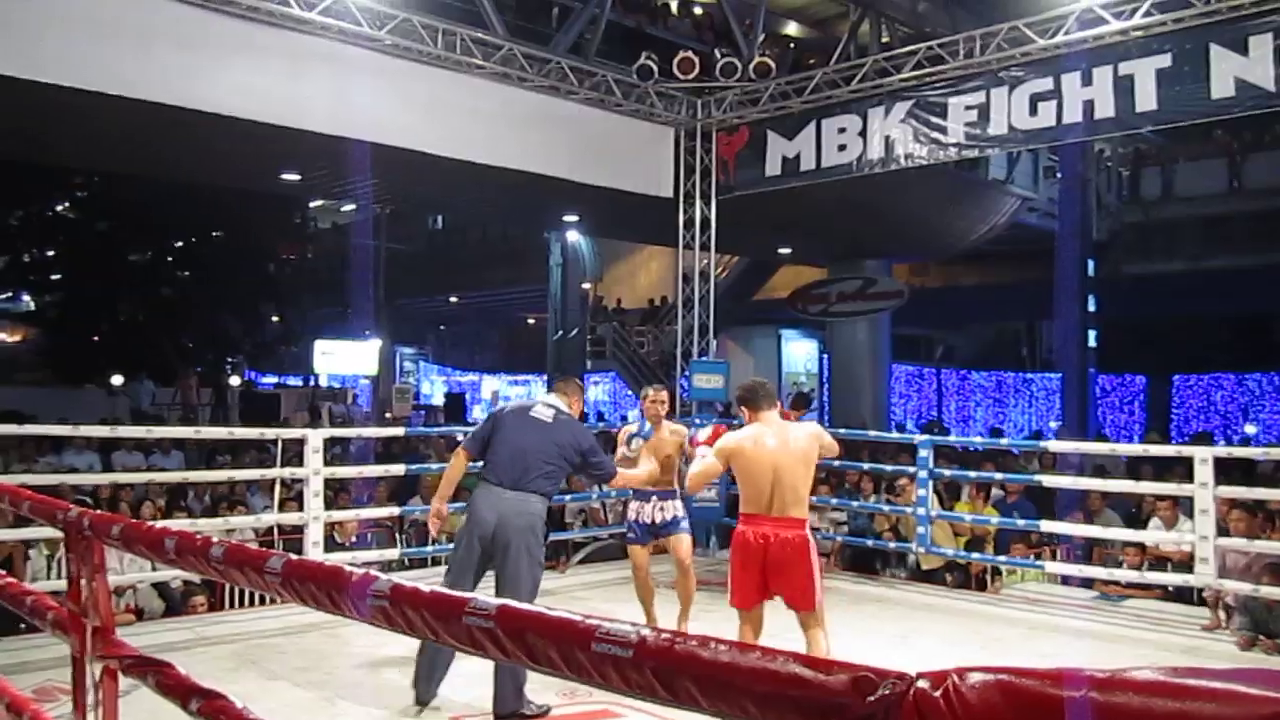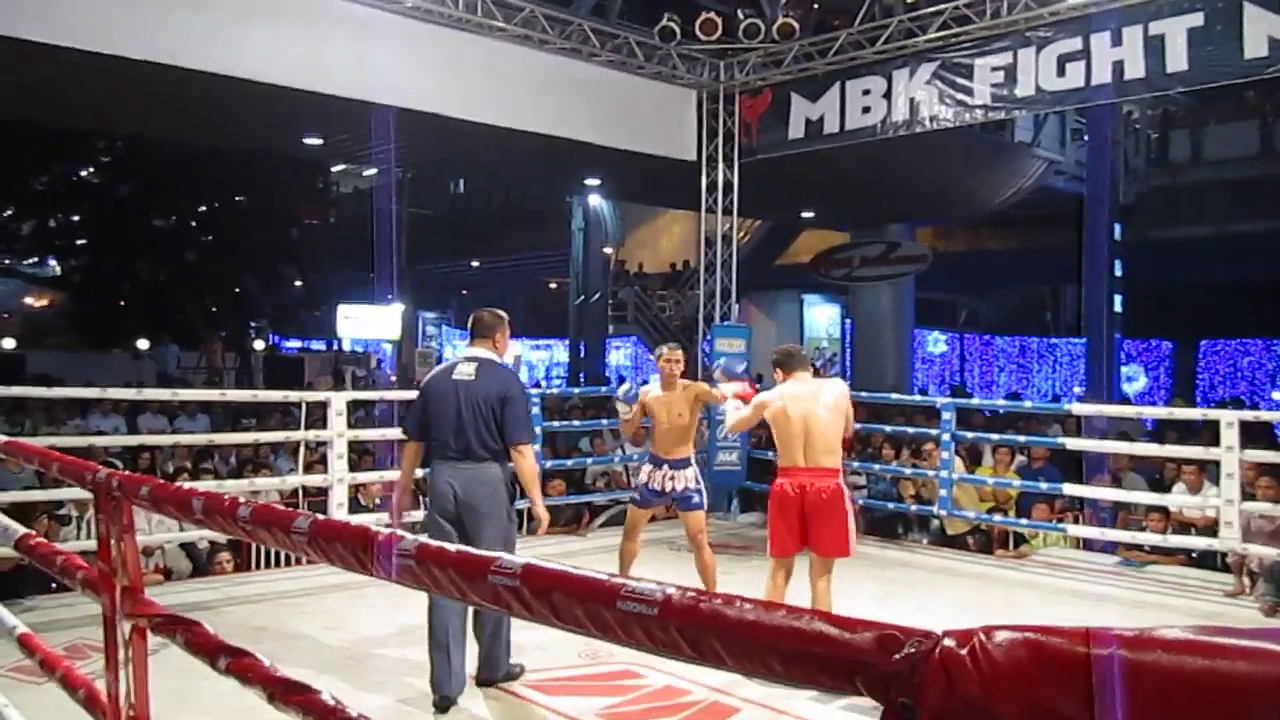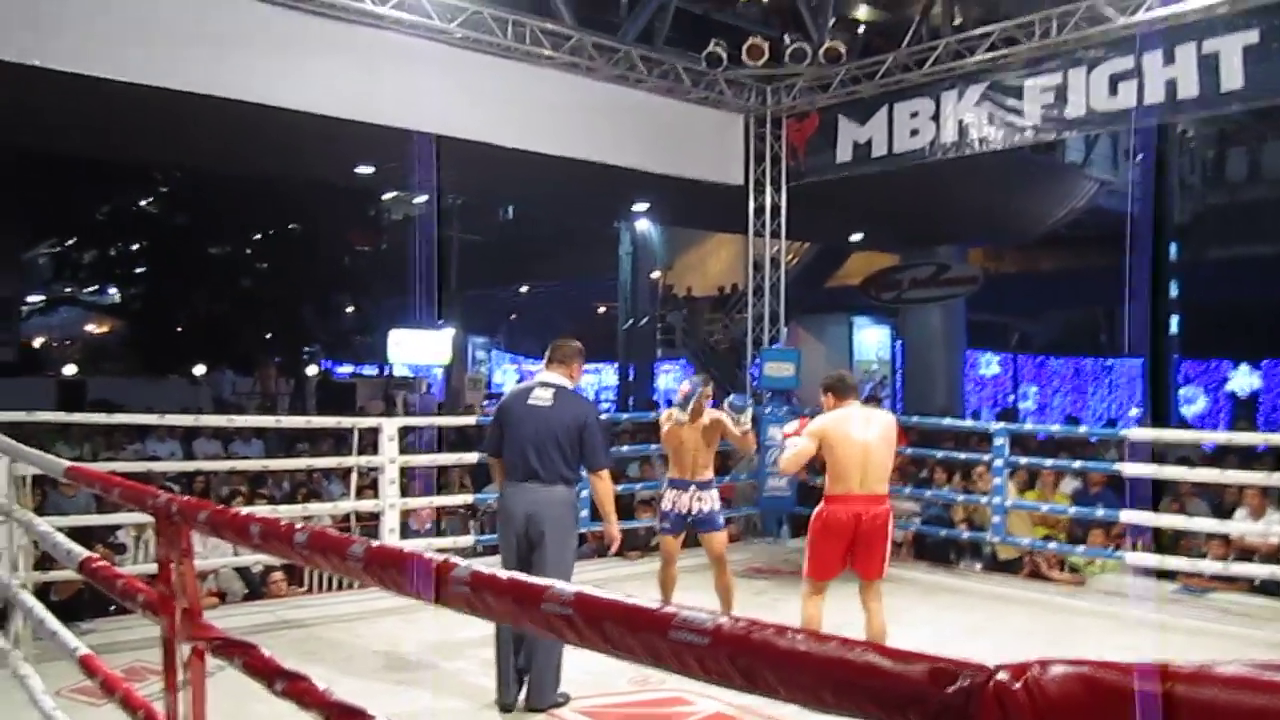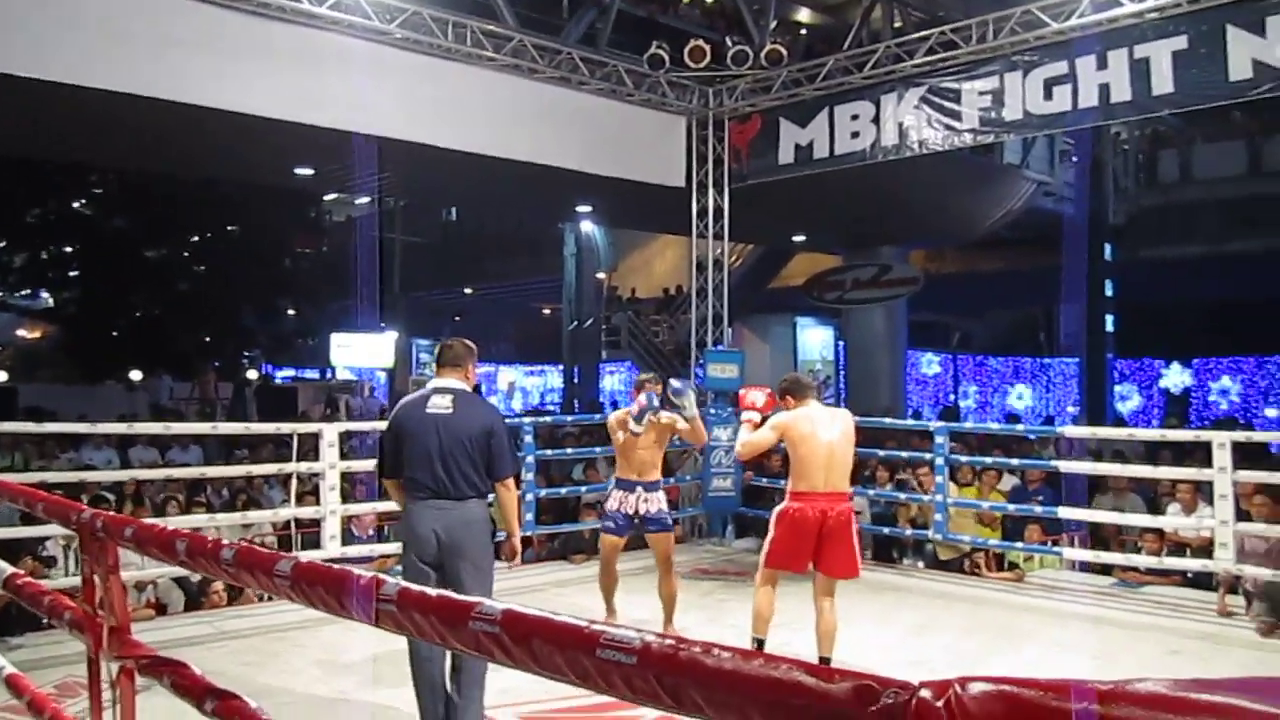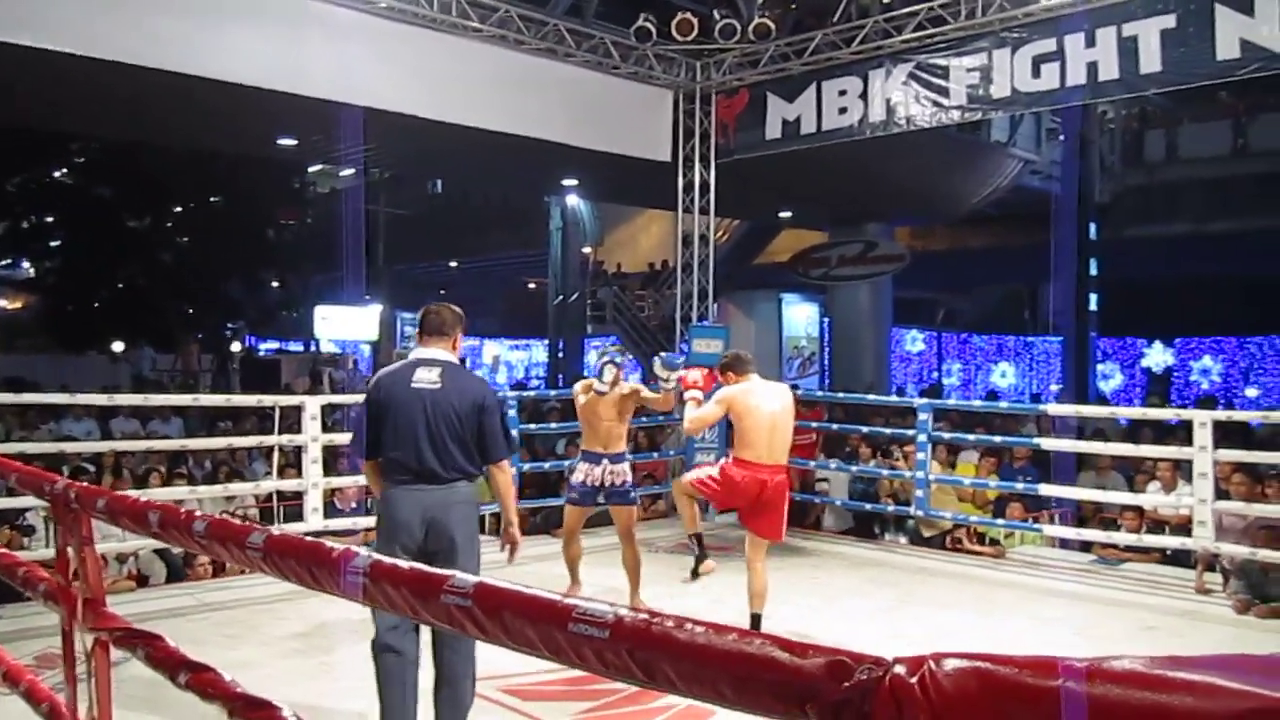
dt=1s
person 1, frame 1
left shoulder: (507, 412)
right shoulder: (575, 433)
left elbow: (463, 454)
right elbow: (613, 477)
left wrist: (440, 500)
right wrist: (647, 471)
left hip: (484, 502)
right hip: (524, 513)
left knee: (454, 595)
left ankle: (425, 686)
person 1, frame 2
left shoulder: (435, 379)
right shoulder: (507, 382)
left elbow: (414, 441)
right elbow: (520, 450)
left wrist: (403, 489)
right wrist: (537, 500)
left hip: (442, 479)
right hip: (487, 482)
left ankle: (446, 684)
right ankle: (493, 666)
person 1, frame 3
left shoulder: (510, 400)
right shoulder: (581, 408)
left elbow: (495, 461)
right elbow: (598, 473)
right wrist: (610, 521)
left hip: (513, 499)
right hip: (555, 503)
left ankle: (507, 690)
right ankle: (541, 693)
person 1, frame 4
left shoulder: (404, 410)
right shoulder: (485, 413)
left elbow: (390, 479)
right elbow: (504, 483)
right wrist: (513, 533)
left hip: (419, 520)
right hip: (468, 520)
person 1, frame 5
left shoulder: (384, 383)
right shoulder: (476, 388)
left elbow: (368, 461)
right elbow: (497, 464)
right wrist: (510, 520)
left hip: (400, 504)
right hip: (455, 505)
left knee: (394, 624)
person 2, frame 1
left shoulder: (733, 441)
right shoulder: (810, 432)
left elbow: (692, 484)
right elbow: (834, 450)
left wrist: (703, 451)
left hip: (750, 535)
right hip: (793, 536)
left knee: (749, 627)
right knee: (814, 626)
person 2, frame 2
left shoulder: (768, 399)
right shoulder: (838, 388)
left elbow: (734, 425)
left wrist: (732, 399)
left hip: (788, 486)
right hip: (828, 486)
left knee: (779, 573)
right knee: (820, 578)
person 2, frame 3
left shoulder: (823, 424)
right shoulder: (887, 419)
left elbow: (787, 466)
left wrist: (792, 441)
left hip: (836, 511)
right hip: (876, 510)
left knee: (814, 592)
right knee: (872, 597)
person 2, frame 4
left shoulder: (786, 420)
right shoulder: (845, 417)
left elbow: (742, 451)
left wrist: (749, 418)
left hip: (801, 507)
right hip: (839, 508)
left knee: (766, 580)
right knee: (825, 597)
left ankle: (757, 653)
right ankle: (824, 667)
person 2, frame 5
left shoulder: (731, 393)
right shoulder: (785, 391)
left elbow: (691, 426)
left wrist: (693, 394)
left hip: (740, 474)
right hip: (776, 480)
left knee: (681, 486)
right knee: (756, 559)
left ankle: (700, 555)
right ankle: (755, 631)
person 3, frame 1
left shoulder: (679, 432)
right shoulder: (629, 432)
right elbow: (617, 468)
right wrist: (630, 449)
left hip: (670, 503)
right hip: (640, 504)
left knee: (685, 562)
right knee: (639, 570)
left ankle: (683, 618)
right ankle: (651, 620)
person 3, frame 2
left shoulder: (694, 390)
right shoulder: (646, 393)
left elbow: (722, 397)
right elbow: (627, 432)
right wrist: (625, 411)
left hip: (684, 470)
right hip: (654, 468)
left knee: (698, 539)
right knee: (630, 532)
person 3, frame 3
left shoulder: (718, 419)
right shoulder: (670, 415)
left elbow: (749, 449)
right elbow: (667, 444)
left wrist: (744, 422)
right wrist: (682, 412)
left hip: (706, 493)
right hip: (676, 491)
left knee: (720, 559)
right knee: (668, 558)
left ankle: (727, 616)
person 3, frame 4
left shoulder: (669, 419)
right shoulder: (618, 418)
left elbow: (701, 440)
right elbow: (624, 450)
left wrist: (689, 408)
right wrist: (637, 421)
left hip: (653, 494)
right hip: (622, 493)
left knee: (666, 563)
right knee: (607, 559)
left ankle: (668, 624)
right ankle: (610, 612)
person 3, frame 5
left shoulder: (632, 390)
right shoulder: (583, 387)
left elbow: (666, 405)
right elbow: (584, 411)
left wrist: (668, 382)
right wrist: (601, 384)
left hip: (618, 466)
right hip: (587, 464)
left knee: (627, 535)
right knee: (570, 531)
left ankle: (635, 596)
right ankle: (574, 583)
